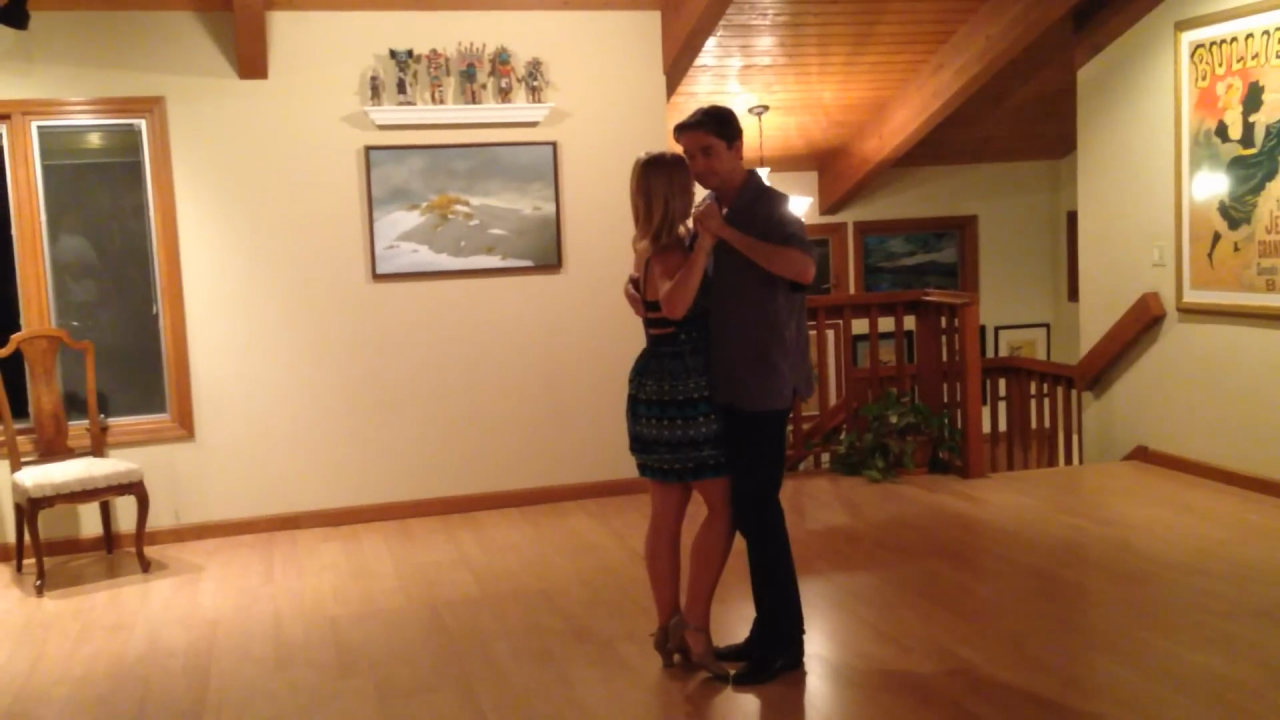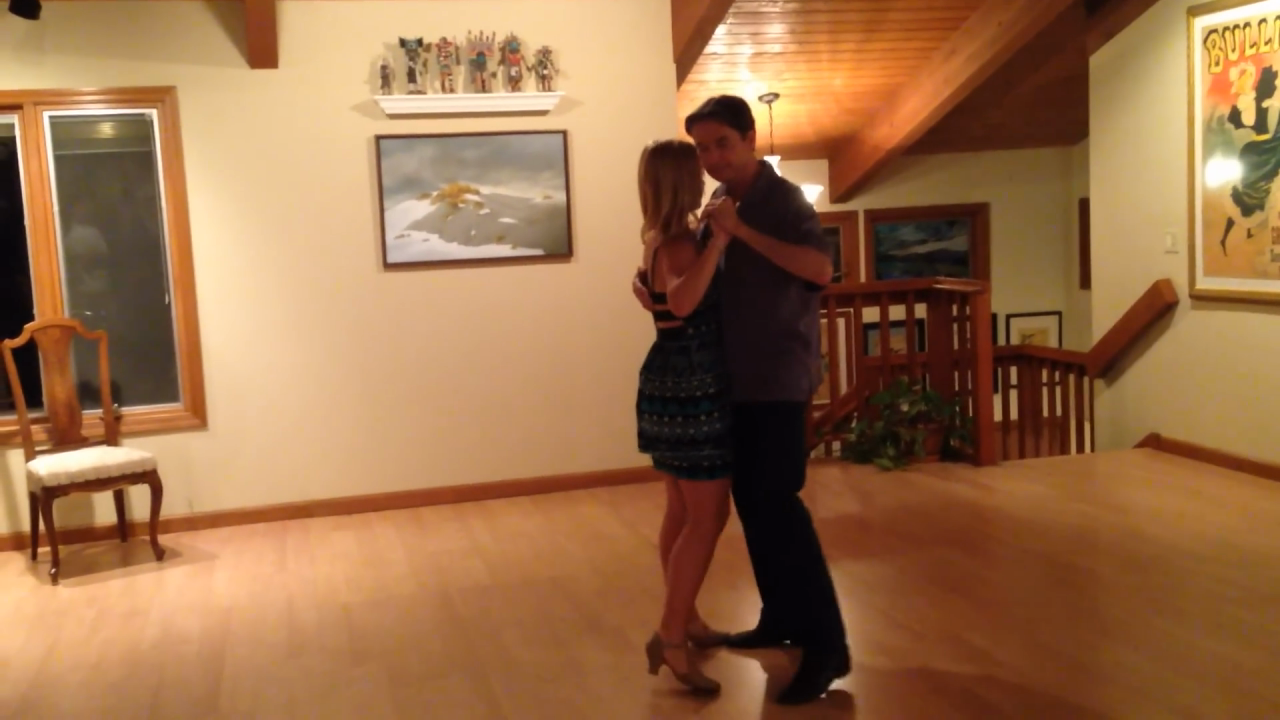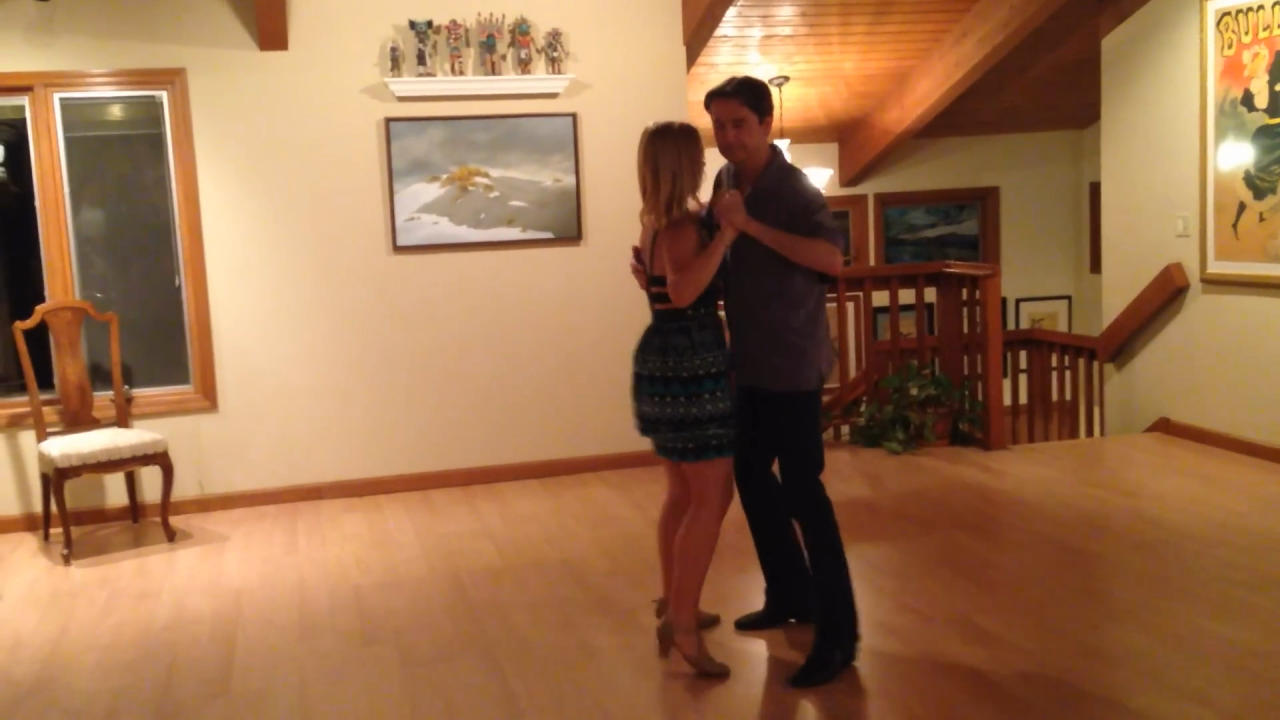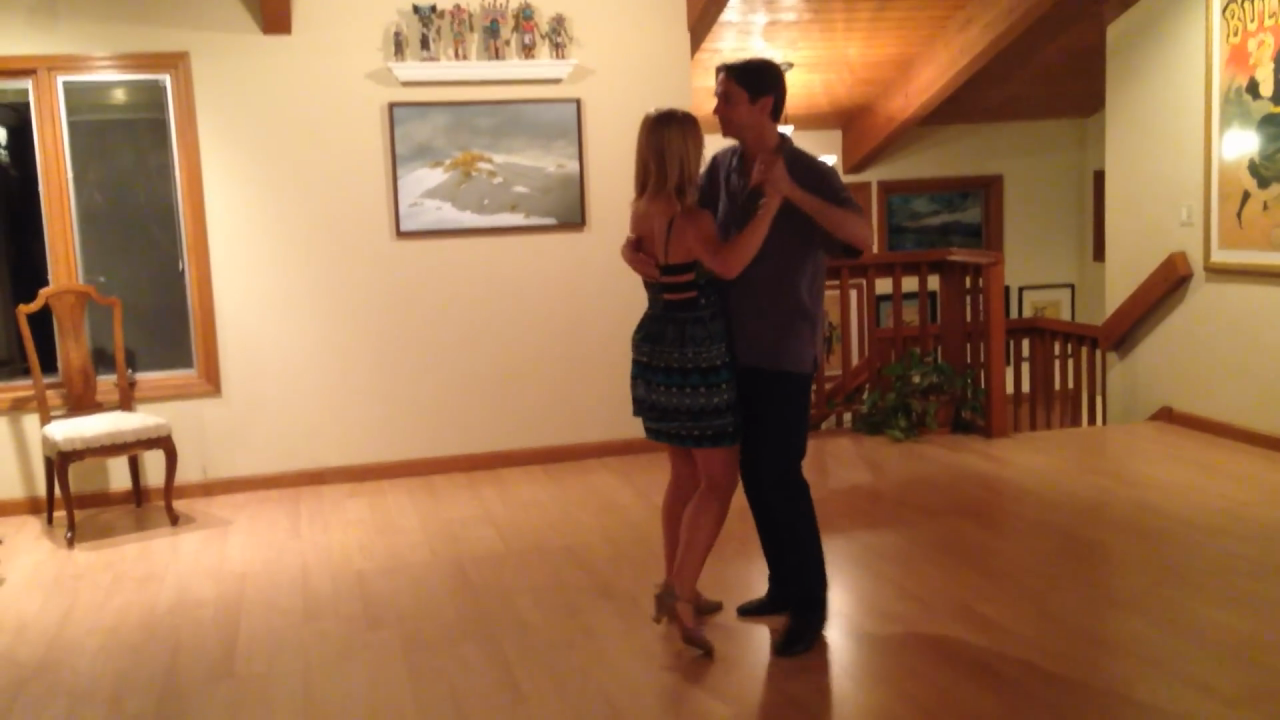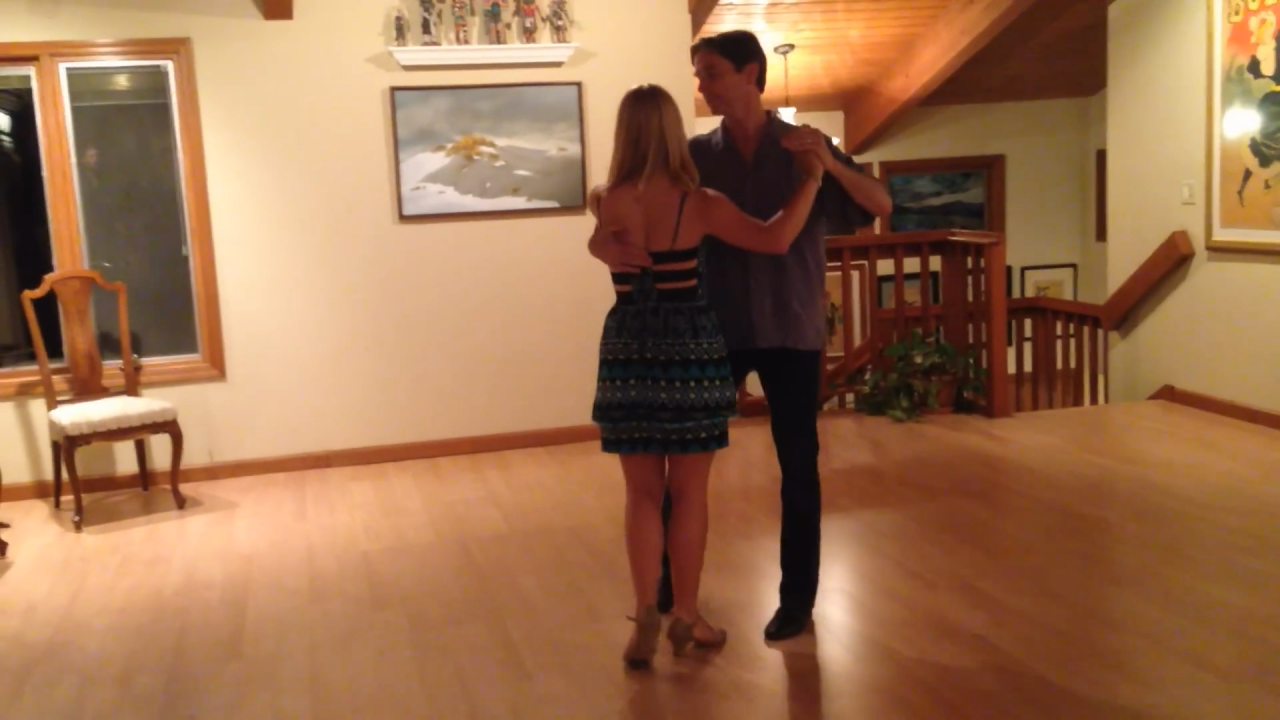
dt=0.7s
person 1, frame 1
left shoulder: (768, 205)
right shoulder: (707, 211)
left elbow: (803, 269)
left wrist: (726, 233)
right wrist: (637, 284)
left hip: (763, 381)
right hip: (728, 382)
left knee: (757, 507)
right knee: (743, 507)
left ankle: (784, 641)
right ankle: (768, 632)
person 1, frame 2
left shoulder: (783, 199)
right shoulder: (720, 202)
left elbow: (820, 269)
left wrist: (740, 230)
right wrist: (648, 280)
left hip: (779, 376)
right hip: (739, 376)
left knee: (779, 501)
right knee: (750, 499)
left ankle: (826, 645)
right ankle: (783, 617)
person 1, frame 3
left shoulder: (795, 189)
right shoulder: (726, 178)
left elbow: (831, 259)
left wrist: (749, 224)
left hip: (792, 364)
right hip: (749, 361)
left knee: (802, 488)
right knee: (751, 474)
left ankle: (838, 630)
right ankle: (790, 595)
person 1, frame 4
left shoulder: (809, 173)
right shoulder: (722, 167)
left elbow: (863, 236)
left wrist: (793, 194)
right wrist: (636, 247)
left hip: (784, 351)
right hip: (736, 347)
left knee: (781, 473)
right knee: (753, 471)
left ankle: (809, 604)
right ankle: (786, 586)
person 1, frame 5
left shoulder: (805, 146)
right shoulder: (695, 155)
left elbow: (880, 206)
left wrist: (828, 162)
right wrist: (603, 240)
left hip: (792, 330)
right hip: (717, 329)
left knee: (797, 464)
left ankle: (797, 595)
right ankle: (678, 563)
person 2, frame 1
left shoulder: (649, 249)
right shoulder: (670, 253)
right elbow: (674, 306)
right wrist: (703, 245)
left hip: (657, 390)
right hip: (682, 393)
left knee: (666, 514)
right knee: (723, 507)
left ankle: (670, 626)
right ankle: (693, 623)
person 2, frame 2
left shoulder: (661, 240)
right shoulder: (679, 244)
right elbow: (682, 302)
right wrist: (719, 241)
left hip: (673, 384)
right hip: (690, 388)
left knee: (683, 510)
right knee: (708, 518)
left ankle: (685, 620)
right ankle: (670, 640)
person 2, frame 3
left shoulder: (659, 222)
right shoulder: (680, 229)
right elbow: (682, 292)
right wrist: (725, 236)
left hip: (667, 365)
right hip: (690, 369)
left knee: (684, 491)
right knee: (712, 498)
left ankle: (675, 603)
right ankle: (681, 626)
person 2, frame 4
left shoulder: (641, 213)
right shoulder: (689, 219)
right elbow: (727, 264)
right wrist: (770, 206)
left hip: (655, 349)
right hip: (697, 354)
left knee: (685, 475)
right knee: (719, 481)
left ankle: (678, 586)
right ankle: (679, 595)
person 2, frame 5
left shoulder: (604, 202)
right shoulder: (698, 203)
right elbow: (774, 240)
right wrist: (811, 177)
left hip: (627, 349)
right hip: (689, 348)
left knee: (642, 494)
right knee: (689, 491)
left ankle: (645, 618)
right ankle: (685, 616)
